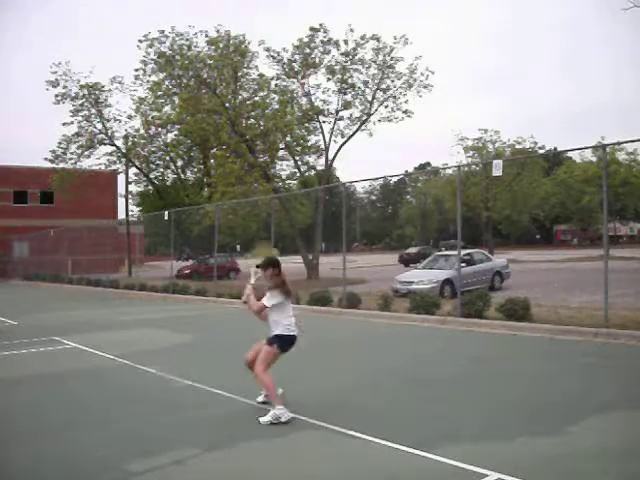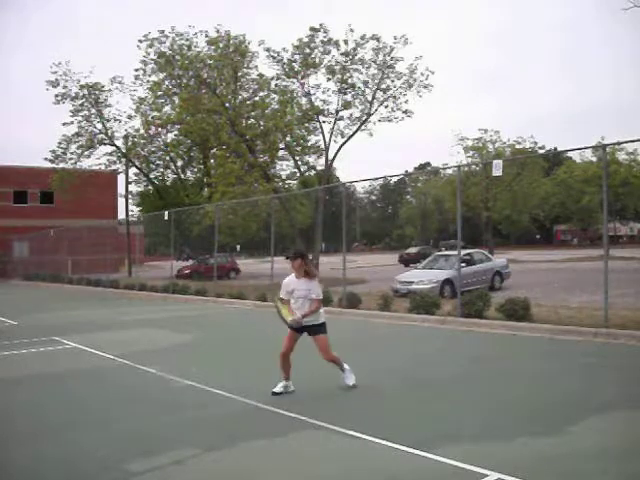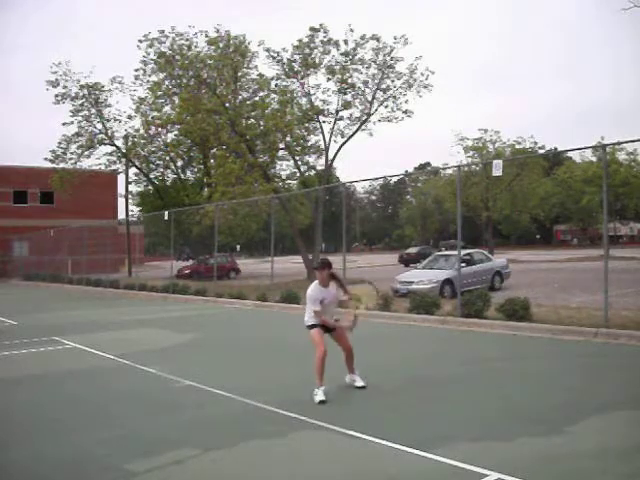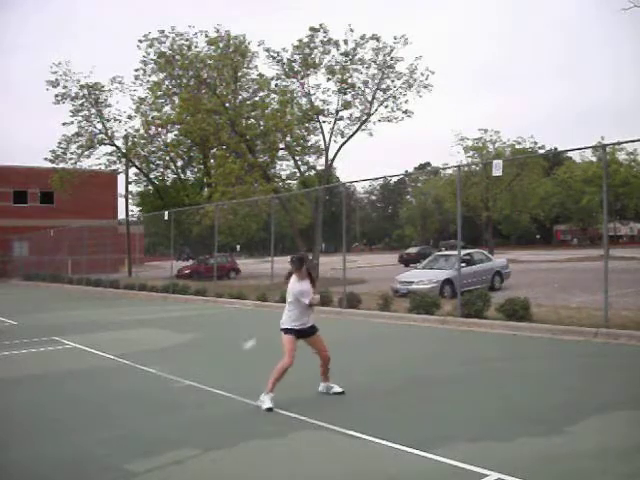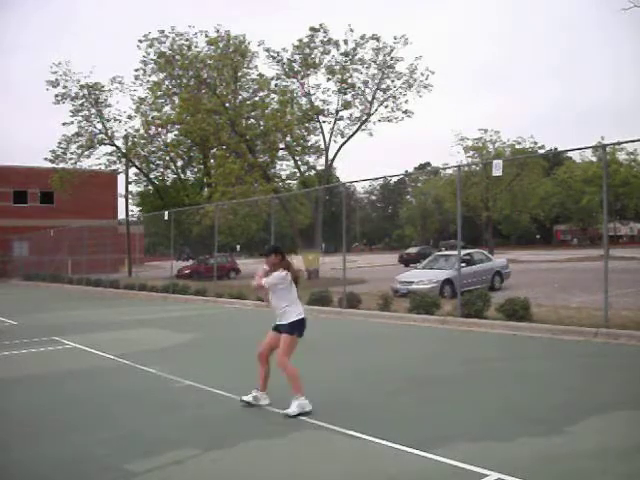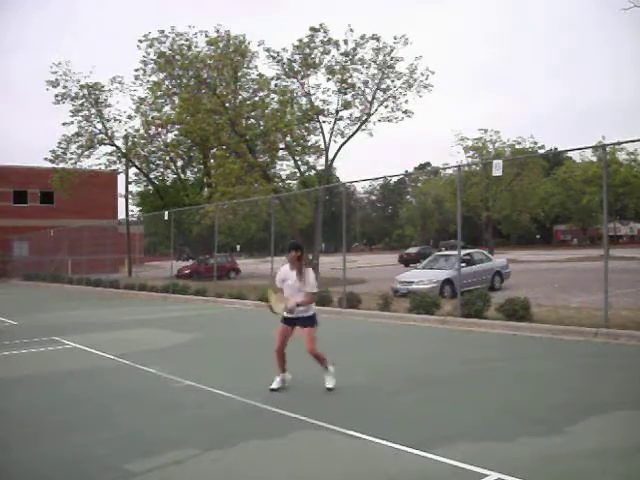
dt=0.5s
person 1, frame 1
left shoulder: (278, 289)
right shoulder: (273, 288)
left elbow: (257, 309)
right elbow: (264, 316)
left wrist: (250, 294)
right wrist: (249, 300)
left hip: (285, 335)
right hip: (276, 333)
left knee: (259, 369)
right knee: (249, 360)
left ankle: (279, 411)
right ankle: (272, 392)
person 1, frame 2
left shoulder: (312, 281)
right shoulder: (287, 282)
left elbow: (317, 305)
right elbow: (286, 303)
left wrist: (302, 315)
right wrist: (293, 316)
left hip: (316, 321)
right hip: (297, 322)
left knee: (327, 356)
right knee: (284, 353)
left ankle: (344, 369)
right ankle: (286, 383)
person 1, frame 3
left shoulder: (336, 284)
right shoulder: (312, 292)
left elbow: (345, 297)
right elbow: (320, 317)
right wrist: (341, 326)
left hip: (331, 319)
right hip: (315, 321)
left knee: (348, 349)
right knee: (322, 350)
left ankle: (352, 375)
right ankle: (319, 389)
person 1, frame 4
left shoulder: (304, 277)
right shoulder: (298, 288)
right elbow: (312, 303)
left wrist: (313, 297)
right wrist: (316, 297)
left hip: (307, 324)
right hip: (291, 326)
left knee: (325, 356)
right knee: (288, 361)
left ankle: (325, 384)
right ankle: (267, 395)
person 1, frame 5
left shoulder: (281, 275)
right shoulder: (274, 275)
left elbow: (257, 284)
right elbow: (265, 291)
left wrist: (261, 273)
left hip: (294, 321)
right hip: (282, 321)
left knee: (282, 360)
right knee: (263, 353)
left ankle: (301, 401)
right ankle: (259, 394)
person 1, frame 6
left shoulder: (308, 273)
right shoulder: (283, 271)
left elbow: (312, 298)
right elbow: (281, 292)
left wrist: (296, 304)
right wrist: (286, 303)
left hip: (306, 315)
right hip: (289, 315)
left knee: (311, 350)
right knee: (279, 348)
left ankle: (328, 369)
right ankle: (283, 376)
